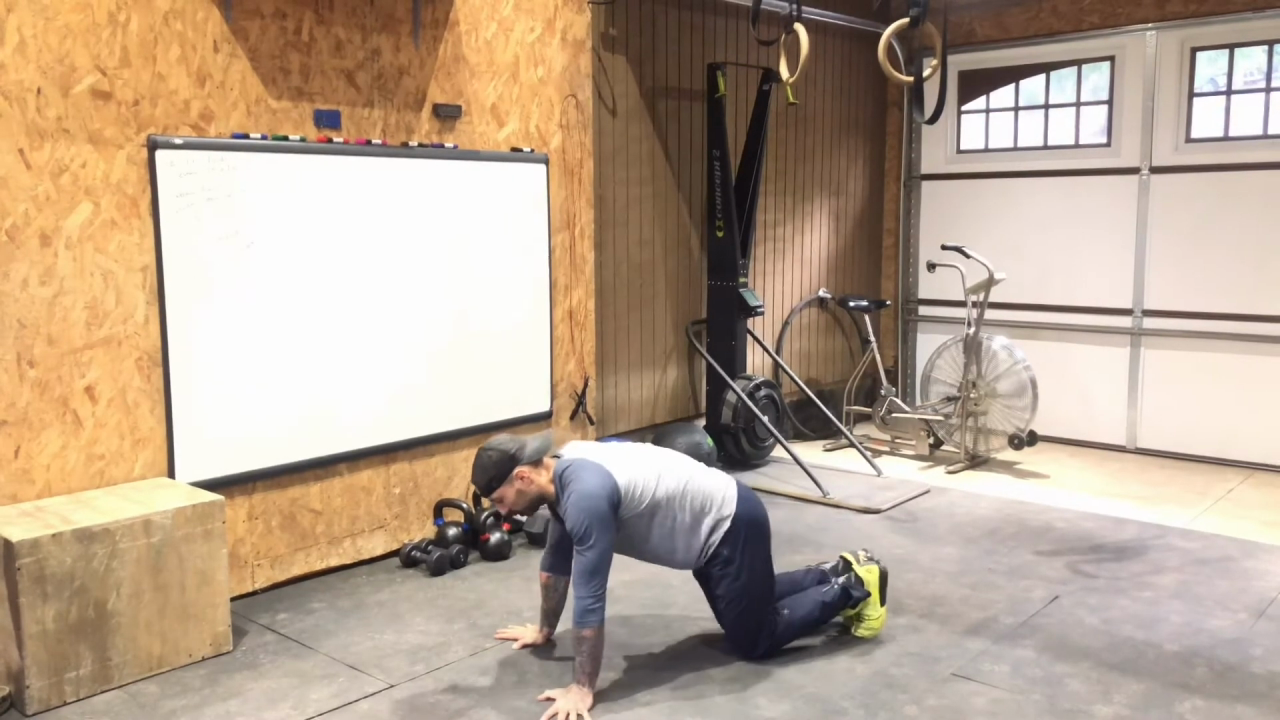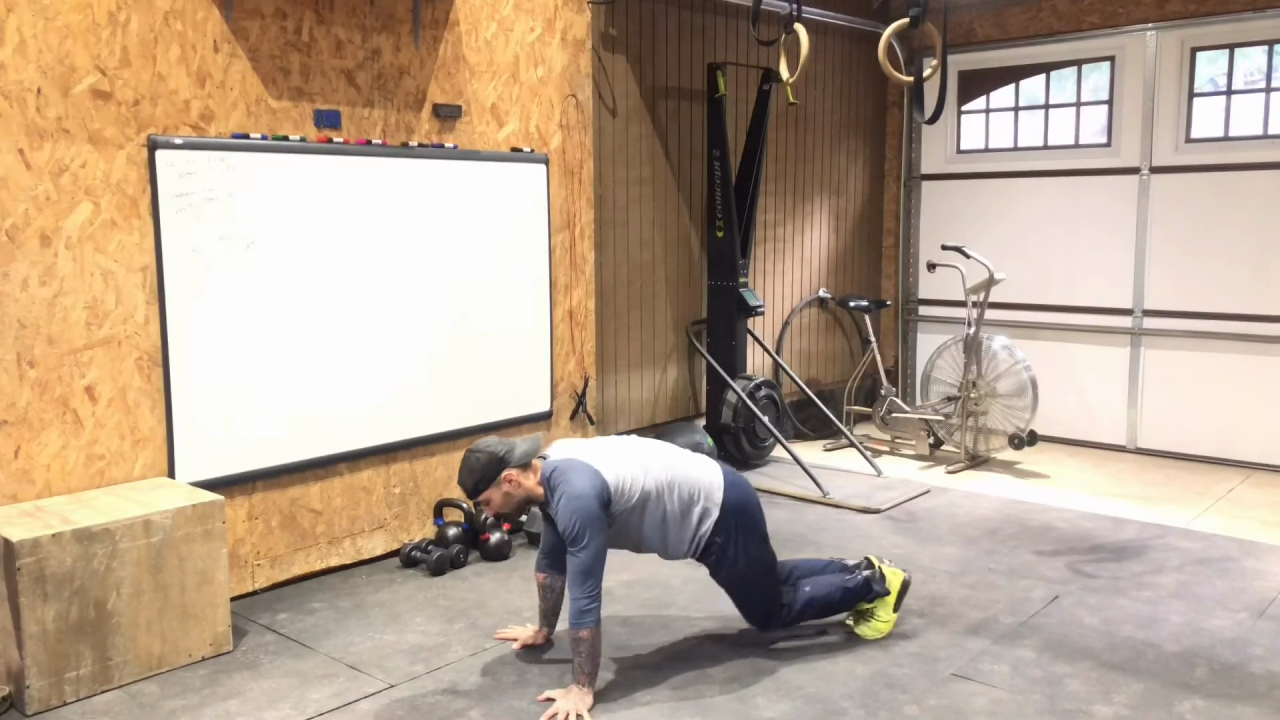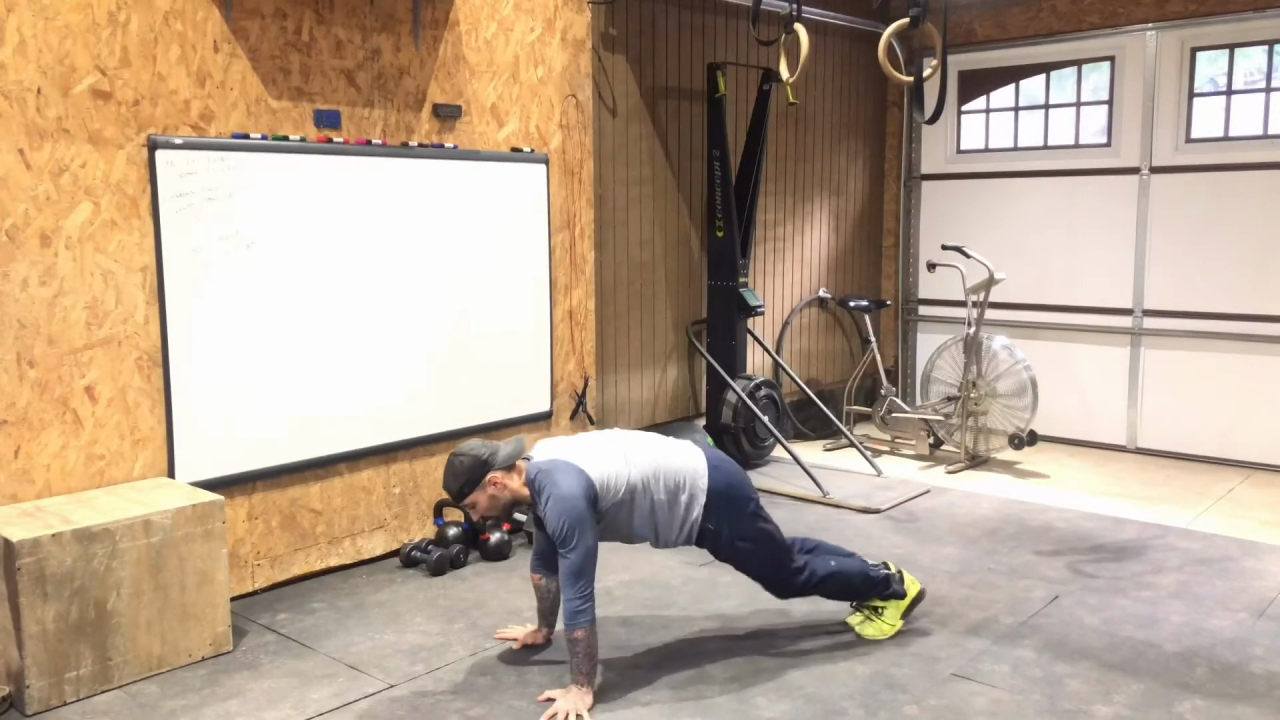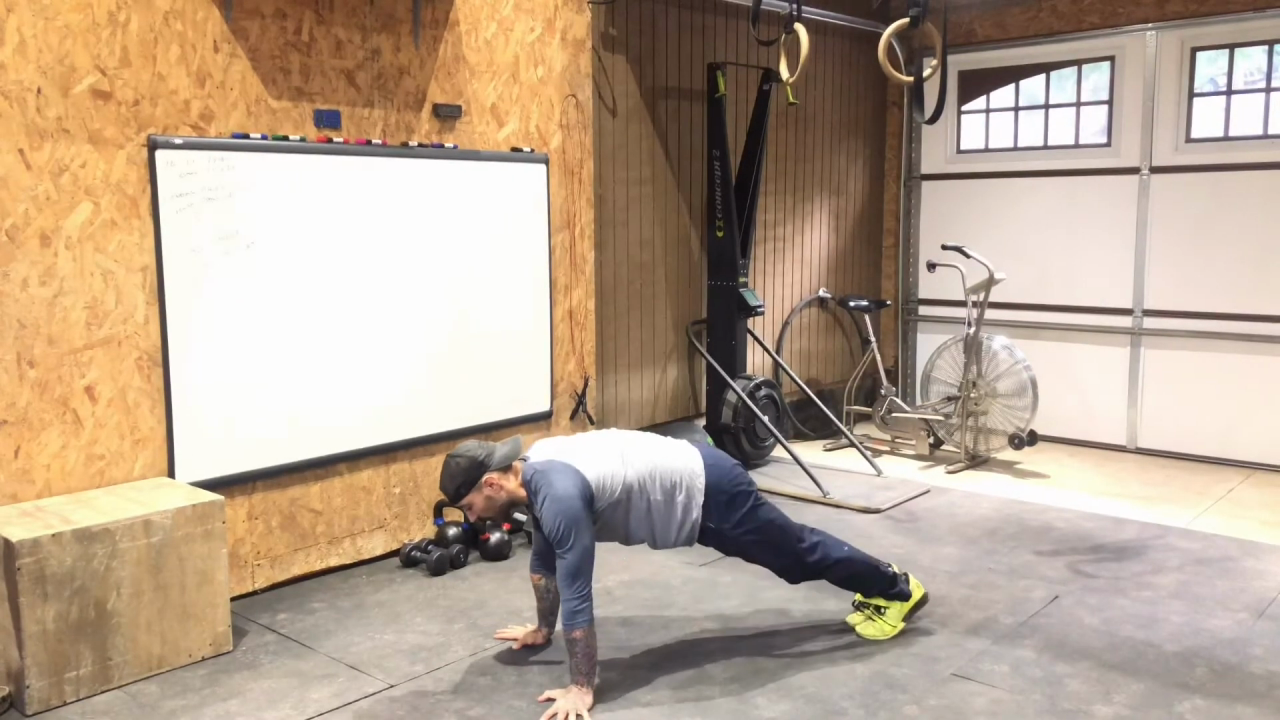
dt=0.3s
person 1, frame 1
left shoulder: (585, 494)
right shoulder: (561, 473)
left elbow: (589, 596)
right elbow: (556, 560)
right wrist: (543, 629)
left hip: (731, 524)
right hip: (714, 518)
left knee: (752, 642)
right knee: (746, 608)
left ankle: (854, 587)
right ankle: (837, 572)
person 1, frame 2
left shoulder: (575, 495)
right shoulder: (550, 472)
left elbow: (585, 596)
right elbow: (551, 561)
right wrist: (543, 628)
left hip: (721, 509)
right hip: (704, 498)
left knee: (771, 611)
right knee: (769, 579)
left ankle: (877, 585)
right ankle: (860, 571)
person 1, frame 3
left shoulder: (561, 495)
right shoulder: (537, 471)
left elbow: (578, 595)
right elbow: (544, 561)
right wrist: (542, 628)
left hip: (710, 494)
right hip: (698, 479)
left knee: (787, 574)
right knee: (781, 557)
left ankle: (893, 587)
right ankle: (877, 573)
person 1, frame 4
left shoulder: (557, 495)
right shoulder: (533, 472)
left elbow: (576, 595)
right elbow: (543, 561)
right wrist: (542, 627)
left hip: (708, 492)
right hip: (692, 474)
left knee: (795, 555)
right knee: (791, 549)
left ankle: (898, 590)
right ankle: (884, 580)
